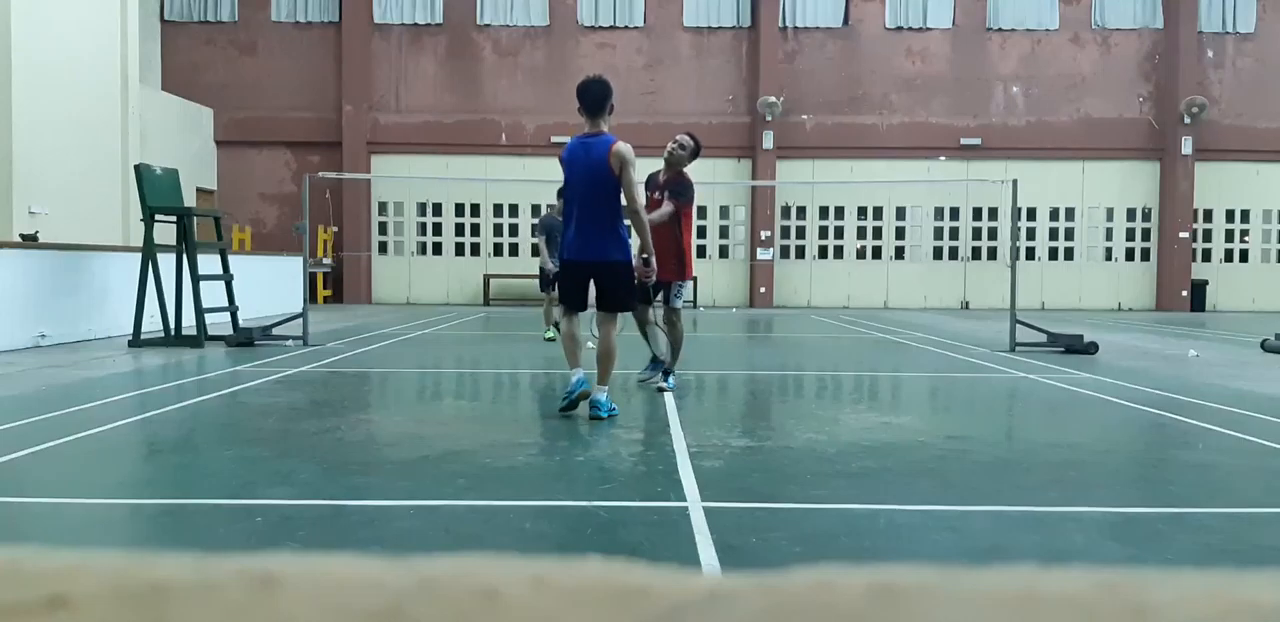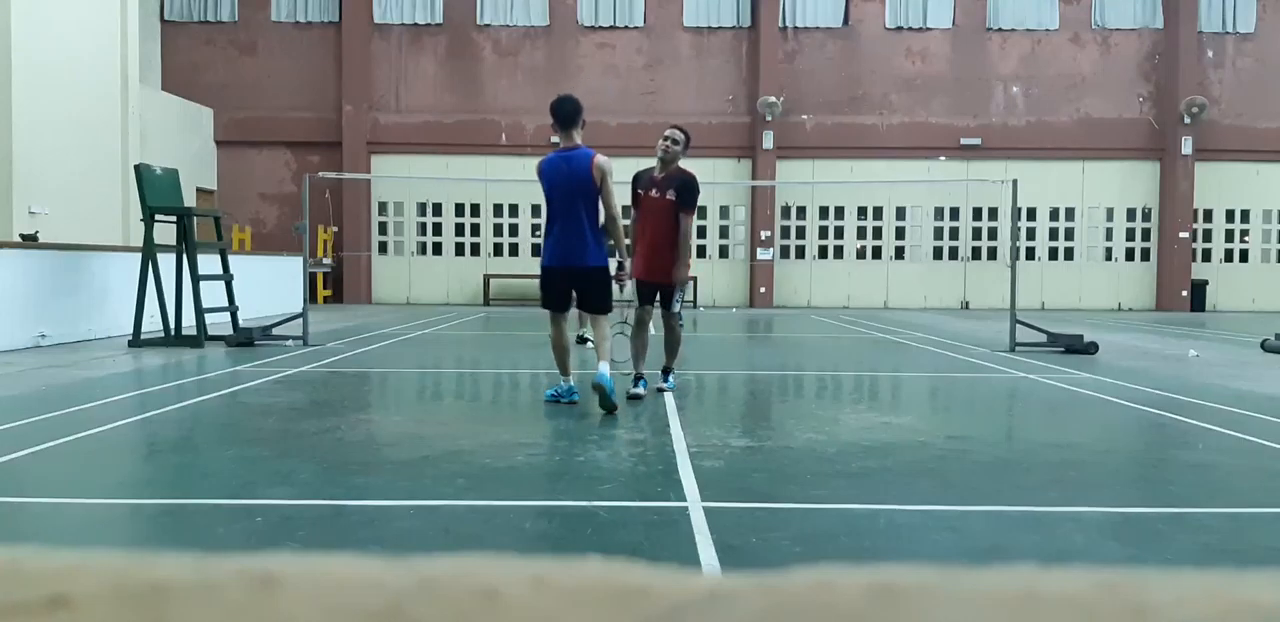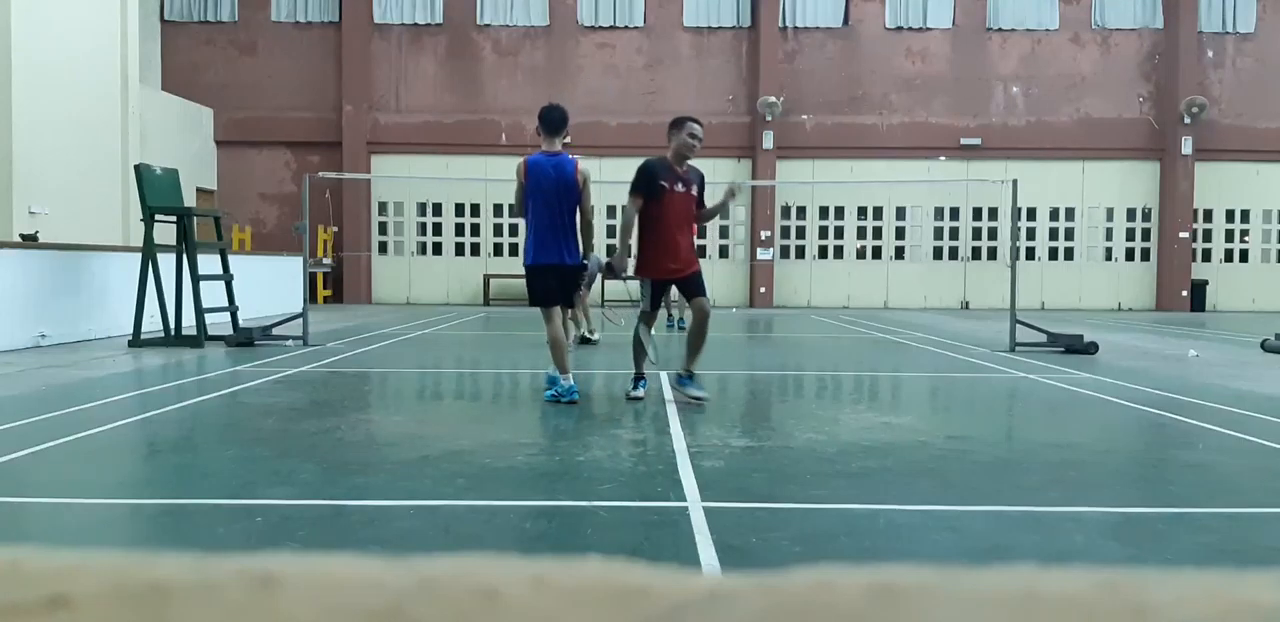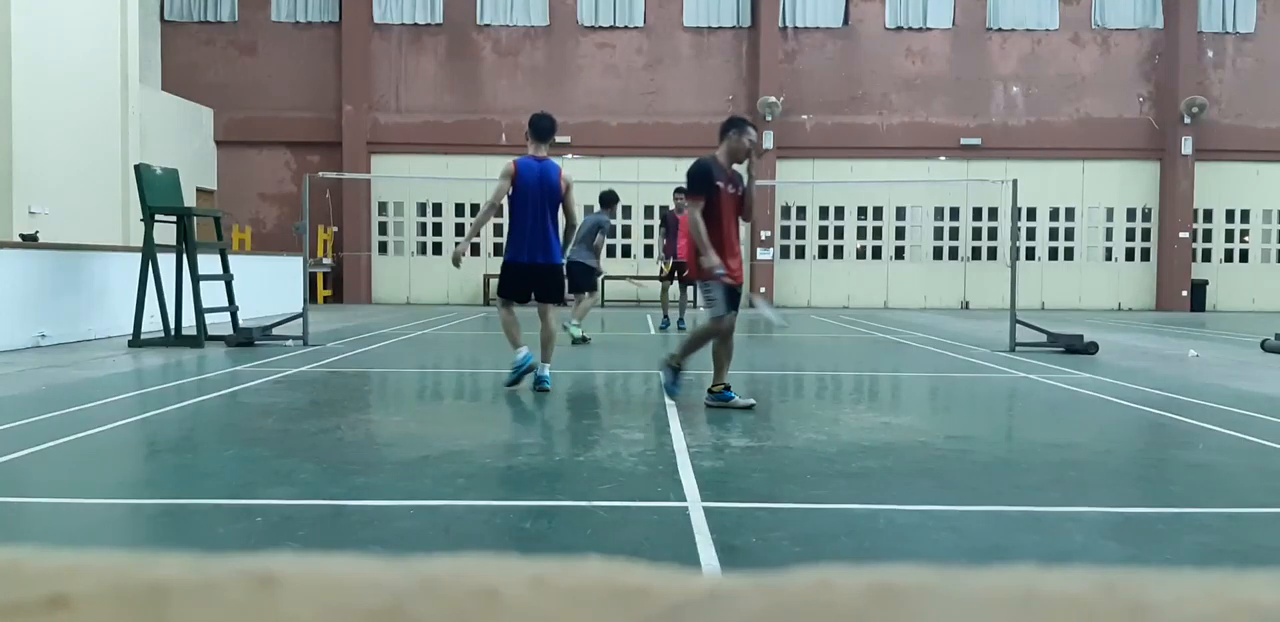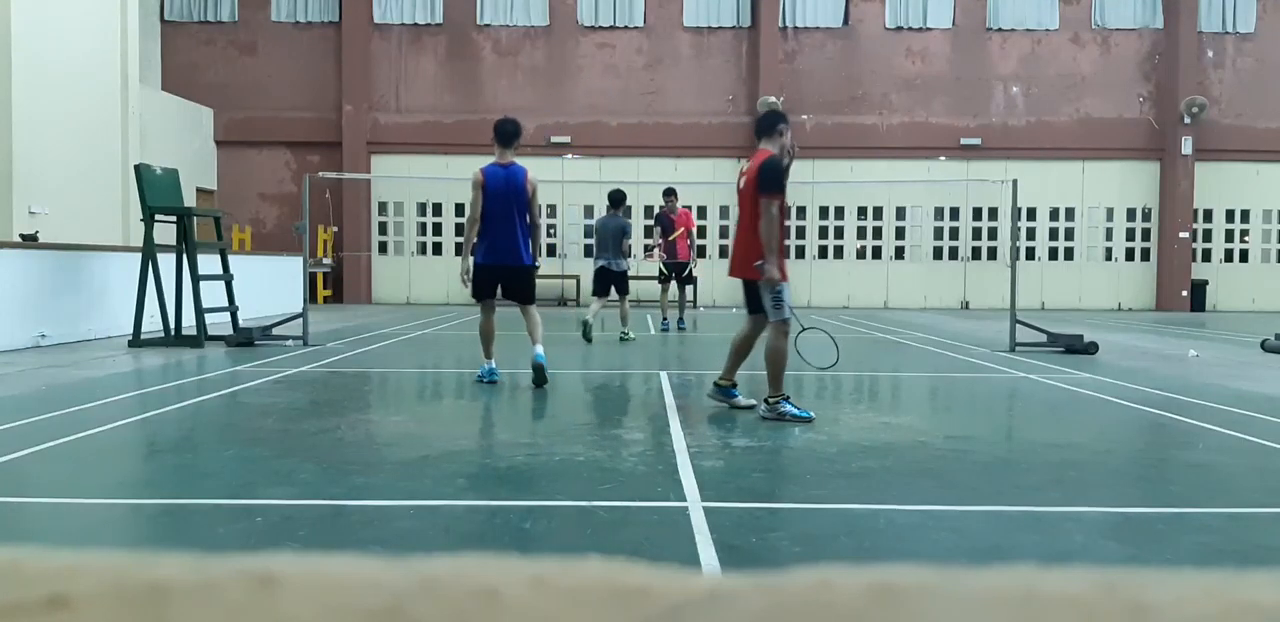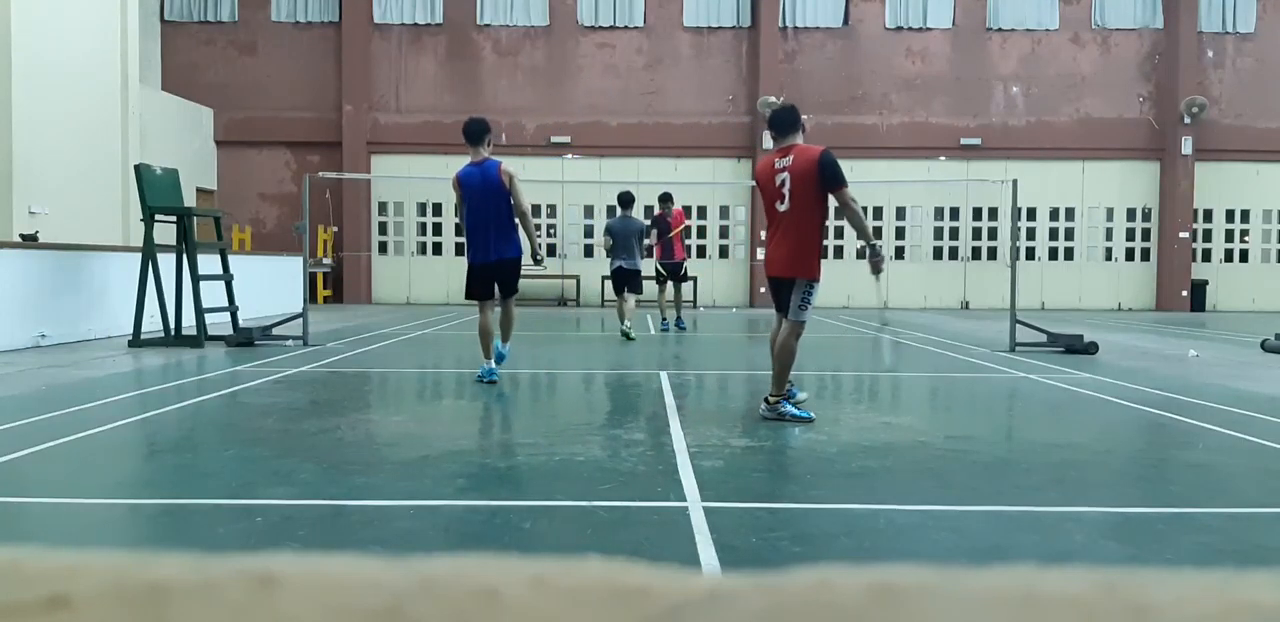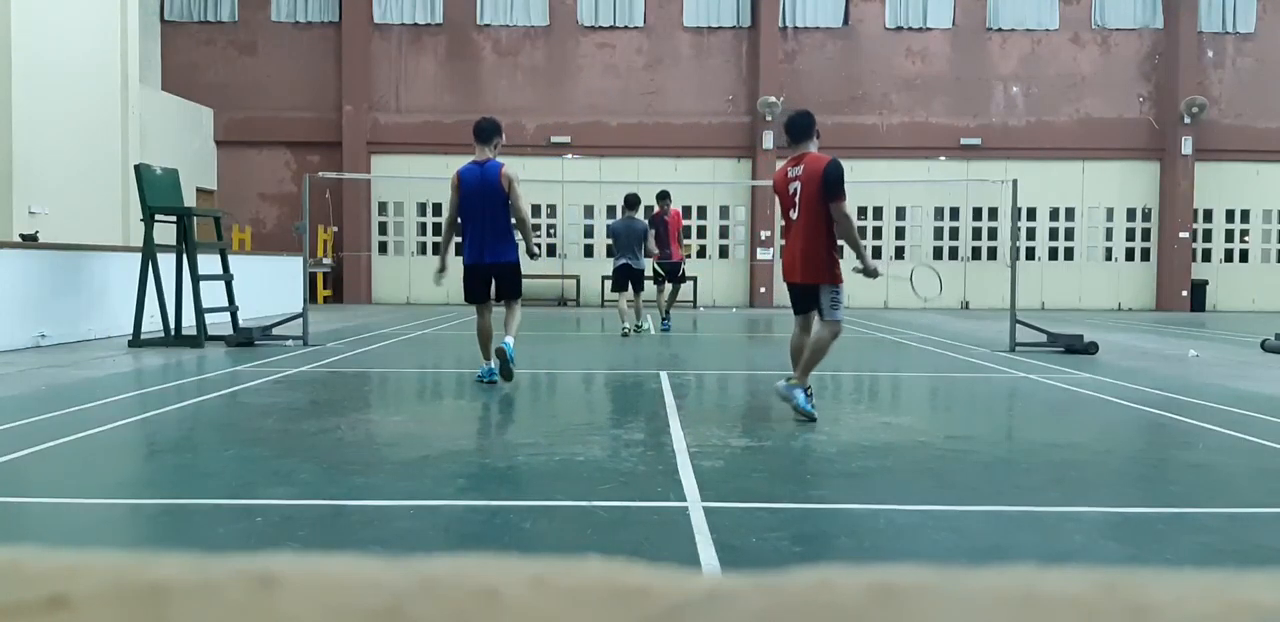
dt=0.4s
person 1, frame 1
left shoulder: (682, 183)
right shoulder: (652, 178)
left elbow: (664, 214)
left hip: (675, 262)
right hip: (653, 260)
left knee: (672, 315)
right knee: (639, 309)
left ankle: (669, 371)
right ankle: (657, 358)
person 1, frame 2
left shoulder: (686, 180)
right shoulder: (640, 178)
left elbow: (687, 224)
left wrist: (683, 264)
right wrist: (631, 256)
left hip: (673, 267)
right hip: (644, 265)
left knee: (671, 319)
right knee: (641, 317)
left ankle: (668, 371)
right ankle: (638, 377)
person 1, frame 3
left shoulder: (696, 175)
right shoulder: (651, 168)
left elbow: (700, 217)
right elbow: (631, 211)
left wrist: (723, 204)
right wrist: (621, 250)
left hip: (686, 261)
right hip: (653, 262)
left knee: (703, 310)
right knee: (647, 318)
left ankle: (687, 375)
right ankle: (639, 377)
person 1, frame 4
left shoulder: (735, 177)
right shoulder: (703, 168)
left elbow: (747, 215)
right elbow: (693, 213)
left wrist: (751, 175)
right wrist: (708, 254)
left hip: (732, 264)
right hip: (710, 263)
left knee: (728, 325)
right knee: (719, 323)
left ankle: (720, 389)
right ankle: (674, 363)
person 1, frame 5
left shoulder: (753, 164)
right shoulder: (773, 163)
right elbow: (769, 214)
right wrist: (771, 262)
left hip: (747, 260)
right hip: (762, 262)
left knee: (755, 323)
right knee: (779, 326)
left ankle: (724, 383)
right ankle: (775, 401)
person 1, frame 6
left shoulder: (762, 166)
right shoulder: (820, 157)
right elbow: (848, 204)
right wrist: (872, 245)
left hip: (774, 259)
right hip: (802, 260)
left knee: (783, 323)
right knee: (793, 326)
left ankle: (783, 388)
right ankle: (774, 400)
person 1, frame 7
left shoulder: (780, 174)
right shoulder: (828, 166)
right elbow: (840, 217)
right wrist: (863, 258)
left hip: (793, 264)
right hip: (821, 263)
left knee: (803, 325)
right knee: (830, 326)
left ankle: (801, 390)
right ankle: (794, 382)
person 2, frame 1
left shoulder: (567, 153)
right shoulder: (620, 151)
right elbow: (634, 208)
right wrist: (649, 254)
left hip: (573, 252)
right hip: (612, 253)
left knee: (569, 316)
right knee: (607, 323)
left ankle: (577, 379)
right ankle: (601, 397)
person 2, frame 2
left shoulder: (543, 166)
right shoulder: (600, 163)
right elbow: (612, 217)
right wrist: (623, 259)
left hip: (555, 259)
right hip: (593, 259)
left knee: (559, 321)
right knee: (599, 320)
left ankle: (566, 385)
right ankle: (602, 373)
person 2, frame 3
left shoulder: (525, 166)
right shoulder: (579, 170)
left elbow: (520, 210)
right elbow: (586, 220)
right wrist: (586, 257)
left hip: (539, 256)
right hip: (569, 257)
left knee: (552, 317)
right knee: (560, 316)
left ankle: (566, 383)
right ankle: (558, 374)
person 2, frame 4
left shoulder: (513, 168)
right shoulder: (562, 176)
left elbow: (493, 205)
right elbow: (572, 222)
left wrist: (466, 241)
right wrist: (560, 250)
left hip: (518, 255)
right hip: (550, 257)
left knee: (506, 307)
right knee: (547, 312)
left ankle: (522, 354)
right ankle: (544, 372)
person 2, frame 5
left shoulder: (481, 177)
right shoulder: (528, 178)
left elbow: (474, 219)
right elbow: (535, 223)
left wrist: (465, 260)
right wrist: (535, 256)
left hip: (487, 258)
right hip: (520, 258)
left knee: (487, 310)
right knee: (529, 308)
left ankle: (489, 367)
right ankle: (538, 353)
person 2, frame 6
left shoulder: (459, 178)
right shoulder: (504, 171)
right elbow: (522, 211)
right wrist: (534, 246)
left hip: (478, 254)
right hip: (508, 251)
left knee: (485, 309)
right knee: (507, 301)
left ankle: (489, 367)
right ankle: (503, 348)
person 2, frame 7
left shoulder: (460, 177)
right shoulder: (507, 173)
left elbow: (452, 221)
right elbow: (521, 216)
left wrist: (443, 258)
right wrist: (531, 245)
left hip: (474, 257)
right hip: (505, 254)
left knee: (483, 312)
right knee: (512, 304)
left ankle: (489, 367)
right ankle: (507, 343)
